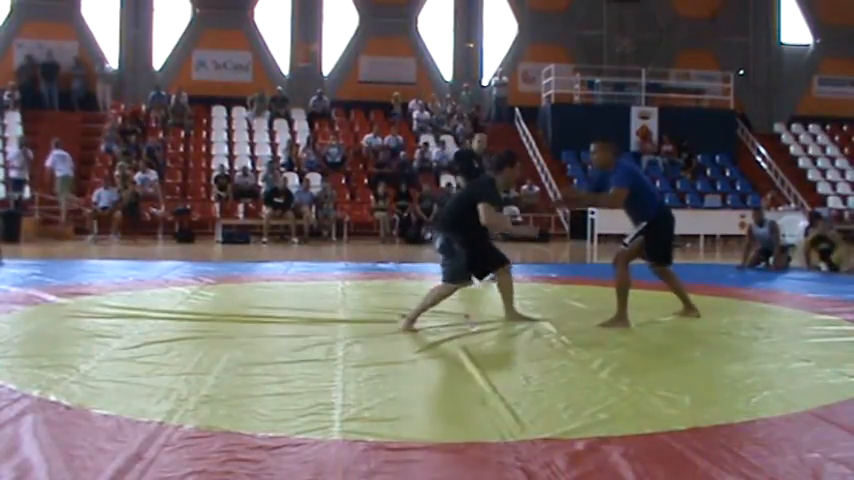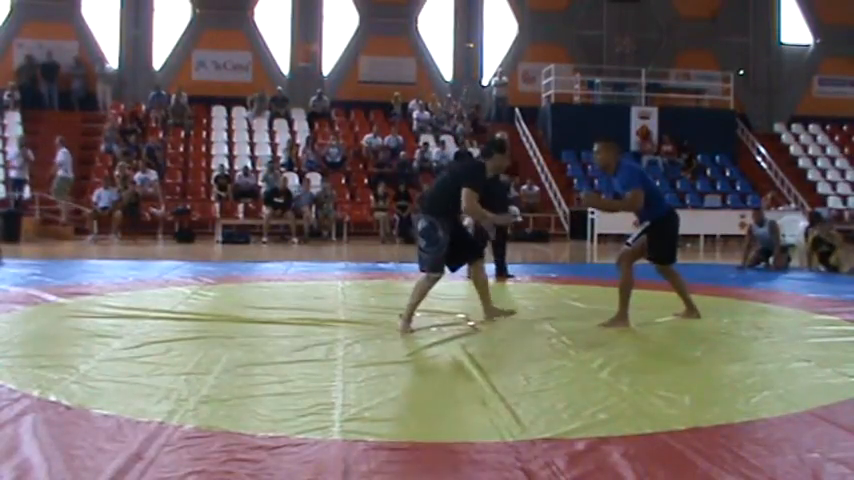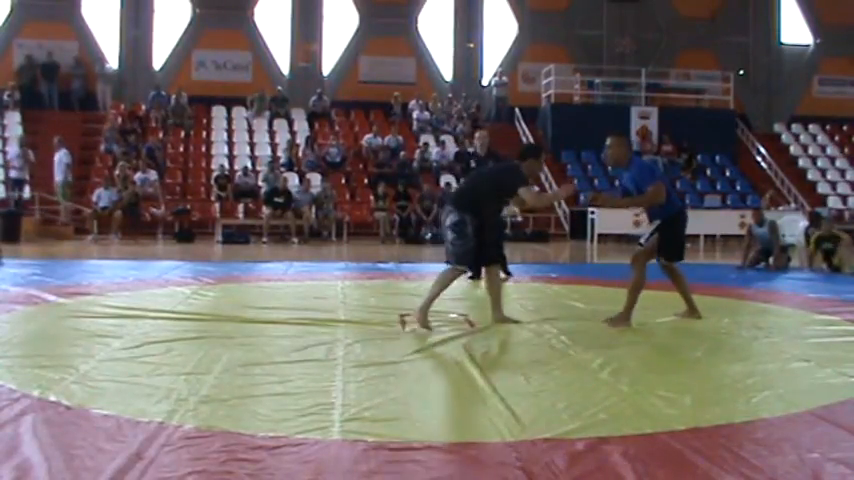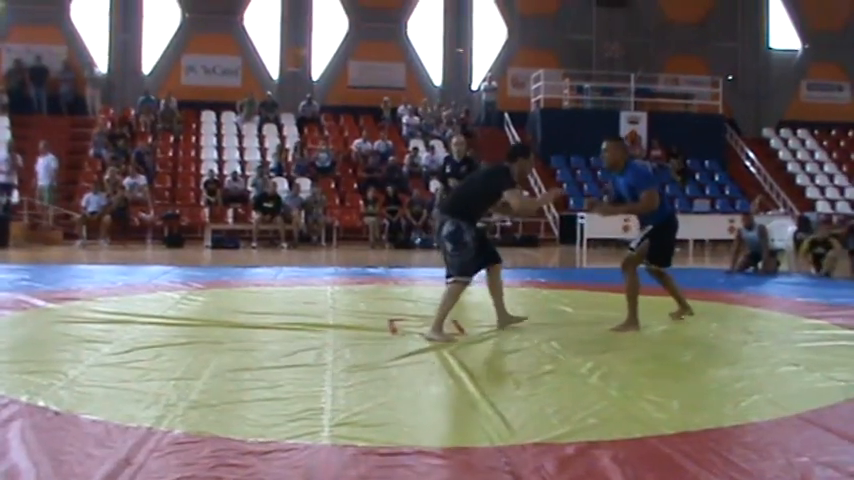
dt=0.5s
person 1, frame 1
left shoulder: (493, 187)
right shoulder: (487, 186)
left elbow: (491, 218)
right elbow: (487, 219)
right wrist: (519, 230)
left hip: (469, 235)
right hip: (451, 235)
left knee: (502, 267)
right knee: (455, 282)
left ankle: (511, 313)
right ankle: (411, 318)
person 1, frame 2
left shoulder: (478, 172)
right shoulder: (475, 171)
right elbow: (468, 207)
left wrist: (486, 220)
right wrist: (495, 219)
left hip: (447, 219)
right hip: (432, 219)
left knee: (476, 257)
right knee: (433, 273)
left ankle: (489, 309)
right ankle: (406, 318)
person 1, frame 3
left shoulder: (509, 172)
right shoulder: (513, 174)
left elbow: (525, 201)
right elbow: (533, 201)
left wrist: (549, 197)
right wrist: (560, 194)
left hip: (476, 216)
right hip: (459, 214)
left knee: (493, 262)
right knee: (457, 266)
left ankle: (498, 313)
right ankle: (423, 309)
person 1, frame 4
left shoulder: (499, 174)
right shoulder: (502, 175)
left elbow: (497, 205)
right elbow: (519, 205)
left wrist: (533, 205)
right wrist: (546, 199)
left hip: (464, 221)
right hip: (453, 221)
left knee: (493, 263)
right knee: (461, 277)
left ankle: (502, 316)
right ankle: (435, 329)
person 2, frame 1
left shoulder: (624, 170)
right shoulder: (605, 175)
left elbow: (614, 201)
right elbow: (588, 199)
left wrist: (578, 195)
left hip: (655, 222)
right hip: (657, 221)
left knee: (621, 260)
right knee: (659, 267)
left ankle: (621, 317)
right ankle: (689, 307)
person 2, frame 2
left shoulder: (628, 171)
right shoulder: (615, 175)
left elbow: (635, 203)
right elbow: (617, 206)
left wrist: (599, 200)
right wrist: (593, 202)
left hip: (659, 221)
right hip: (662, 220)
left knee: (625, 260)
right knee: (663, 266)
left ankle: (622, 316)
right ankle: (691, 309)
person 2, frame 3
left shoulder: (641, 168)
right shoulder: (627, 173)
left elbow: (659, 196)
right elbow: (630, 200)
left wrist: (621, 202)
right wrist: (605, 201)
left hip: (669, 219)
right hip: (670, 219)
left knee: (639, 260)
right knee: (667, 265)
left ankle: (625, 315)
right ankle: (692, 309)
person 2, frame 4
left shoulder: (637, 172)
right shoulder: (618, 177)
left elbow: (651, 203)
right elbow: (619, 202)
left wrist: (616, 210)
right wrist: (601, 206)
left hip: (660, 224)
right hip: (659, 224)
left knee: (629, 264)
right knee: (654, 268)
left ankle: (632, 320)
right ankle: (684, 306)
